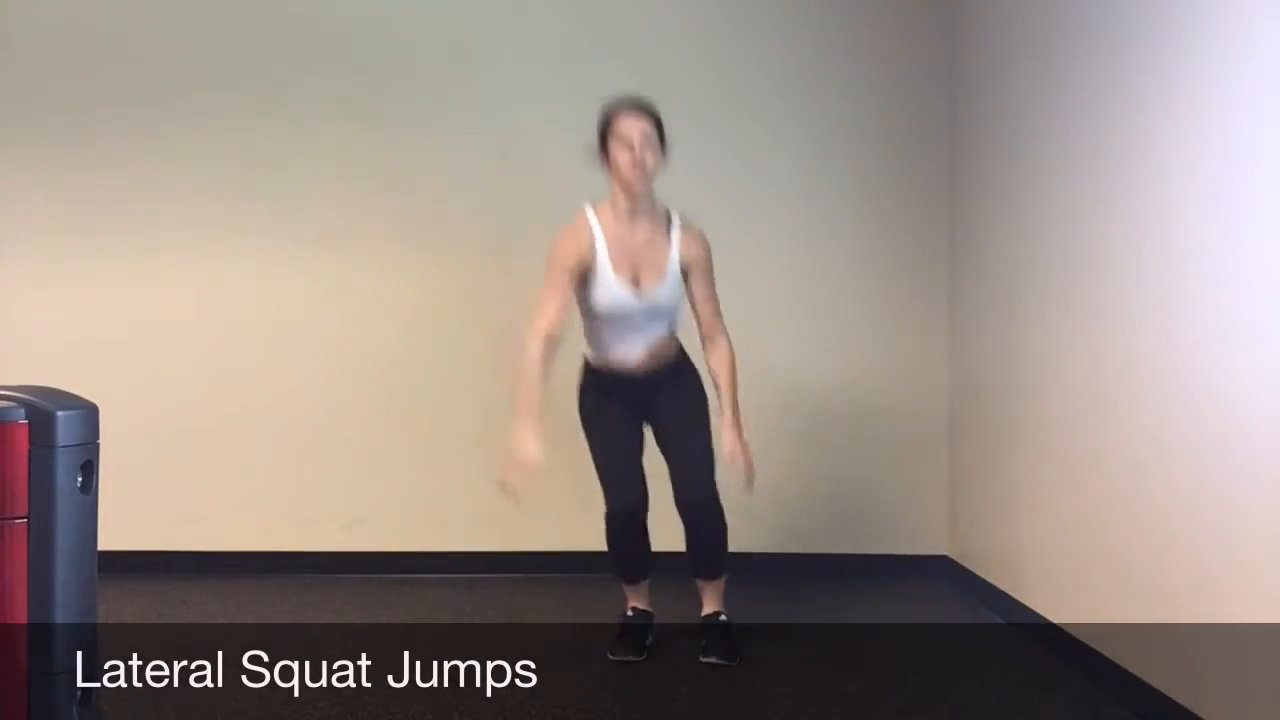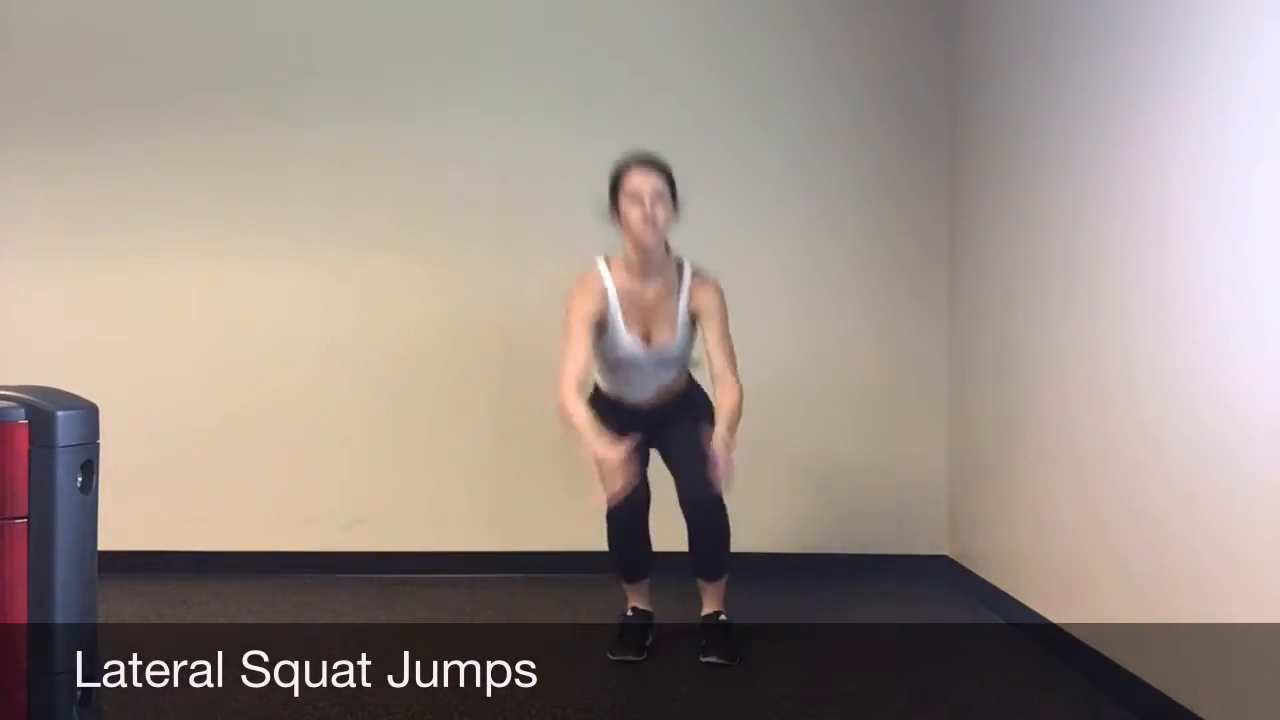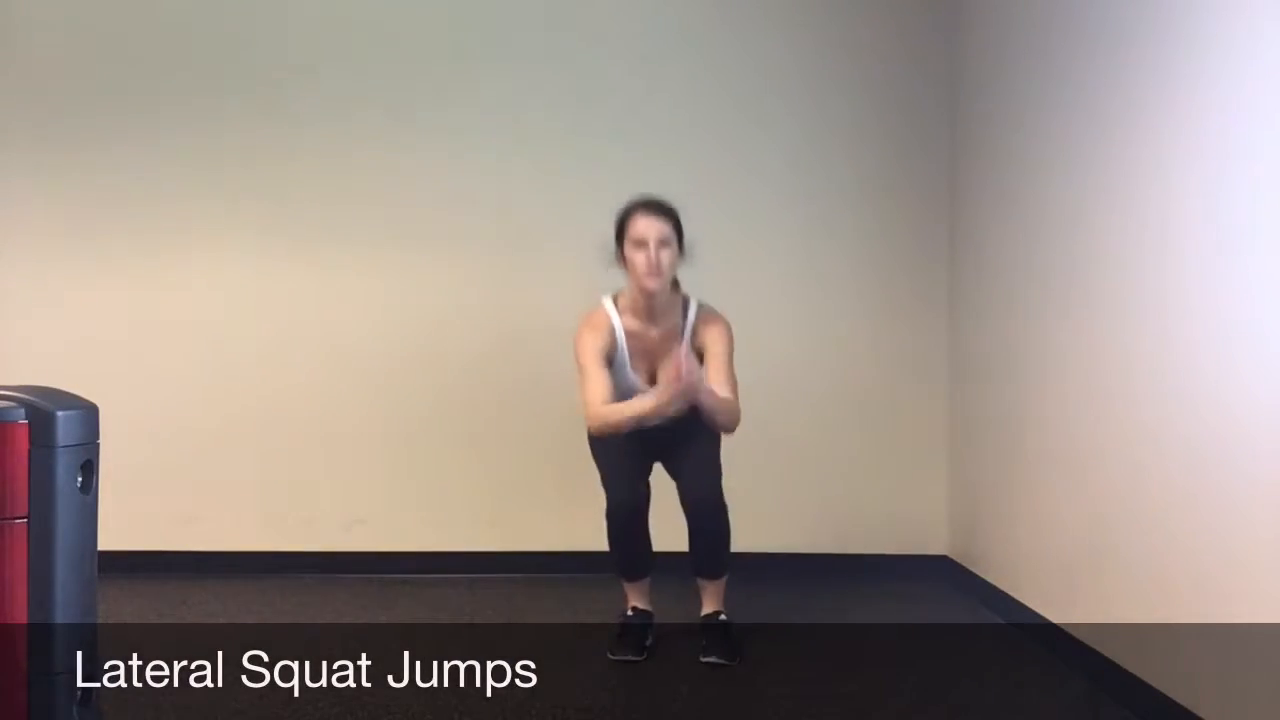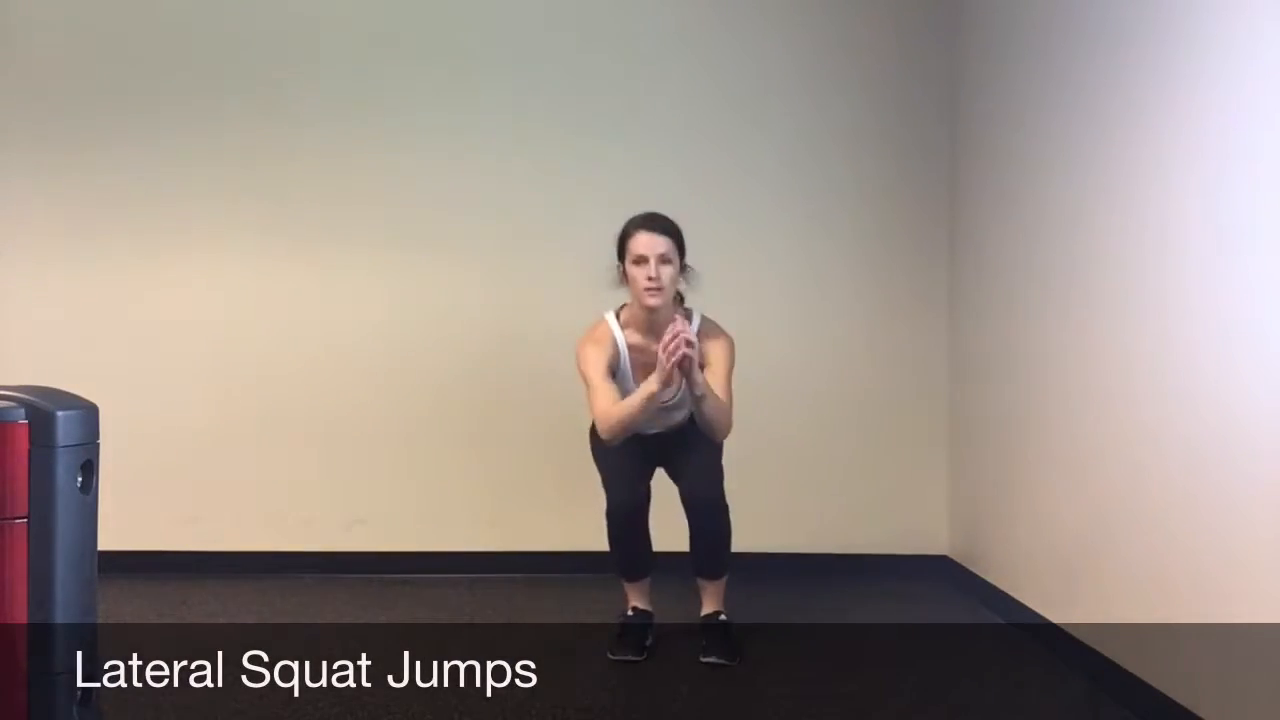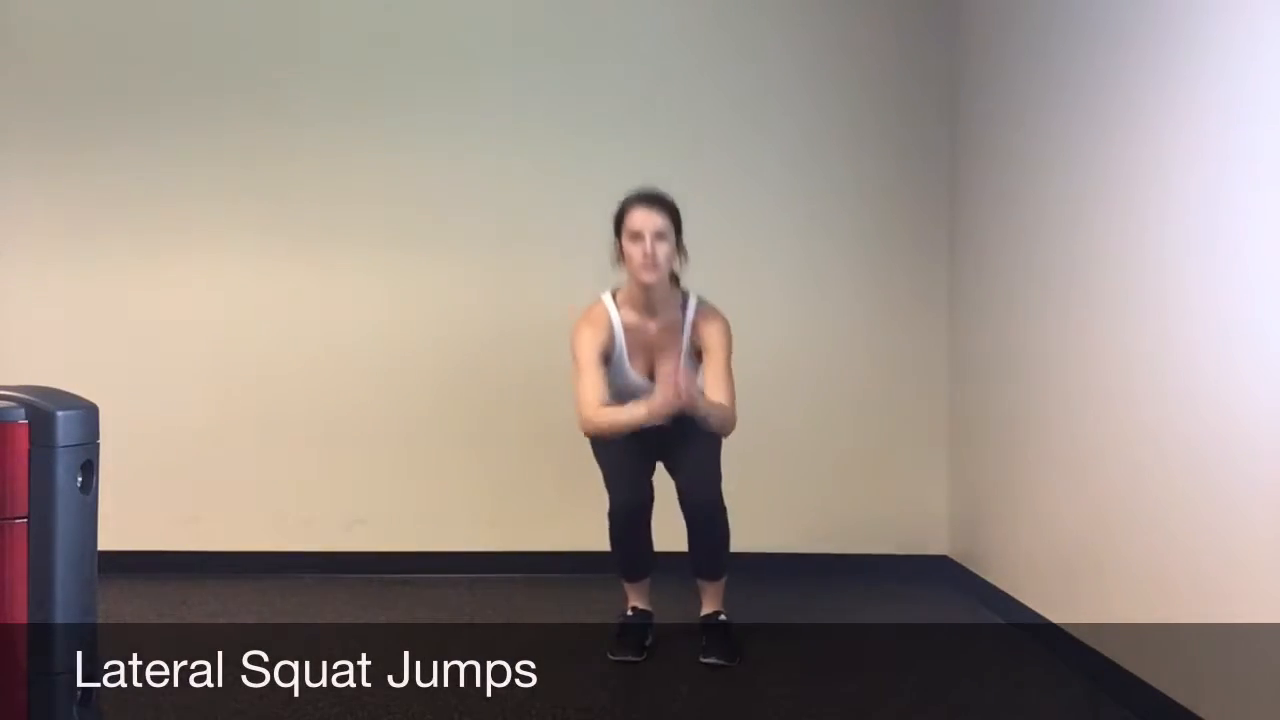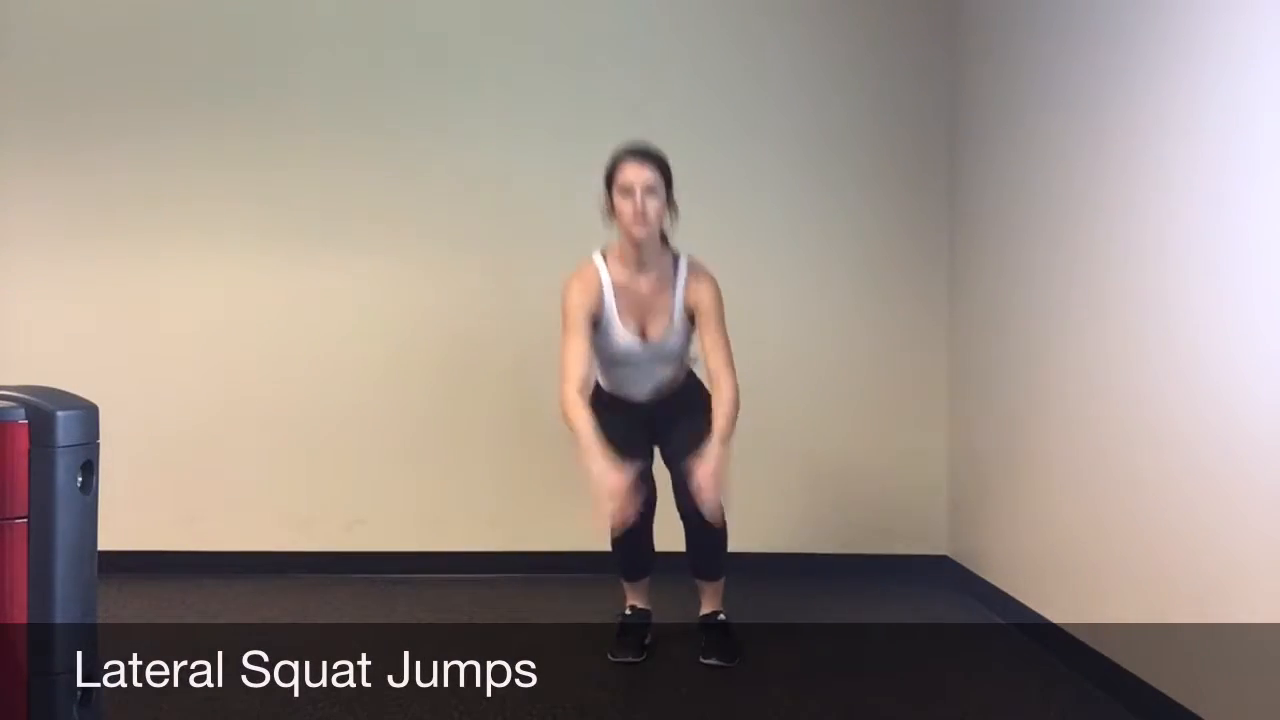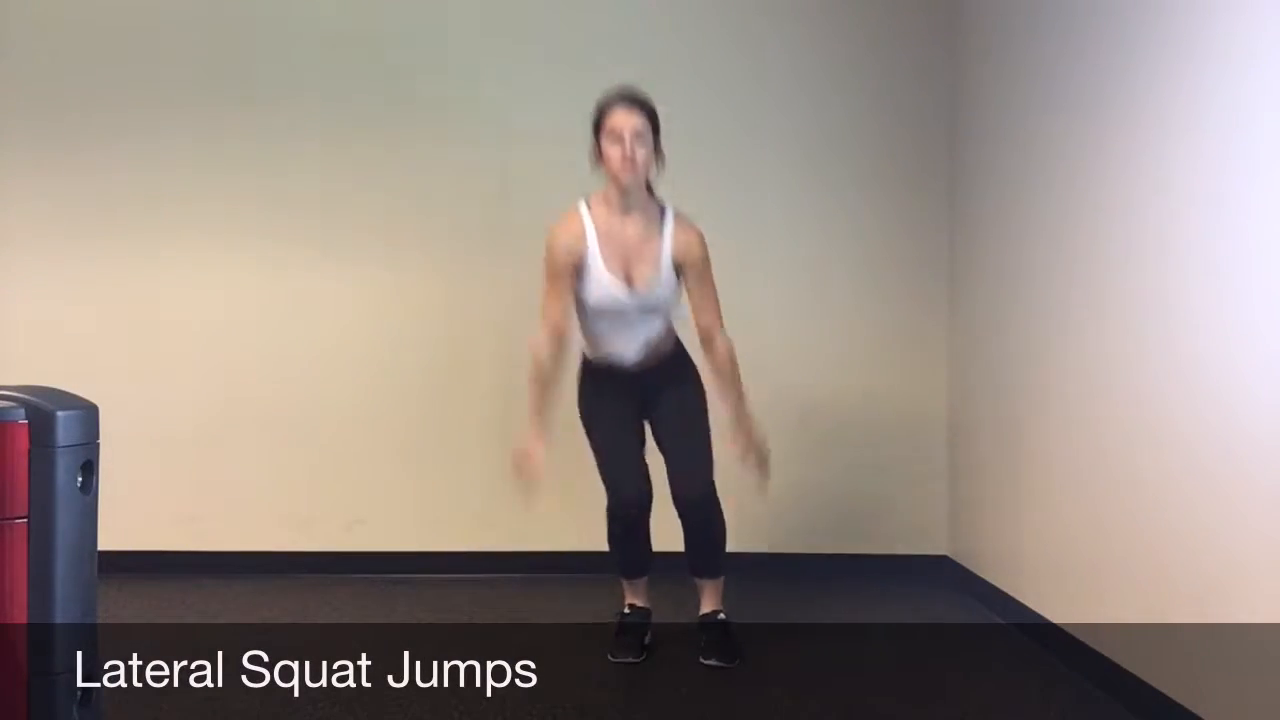
dt=0.1s
person 1, frame 1
left shoulder: (687, 240)
right shoulder: (581, 238)
left elbow: (716, 337)
right elbow: (542, 334)
left wrist: (732, 423)
right wrist: (527, 426)
left hip: (673, 380)
right hip: (606, 388)
left knee: (697, 493)
right knee: (625, 499)
left ankle: (714, 614)
right ankle: (636, 610)
person 1, frame 2
left shoulder: (701, 290)
right shoulder: (592, 290)
left elbow: (729, 383)
right elbow: (569, 388)
left wrist: (724, 439)
right wrist: (600, 448)
left hip: (683, 411)
right hip: (618, 416)
left knee: (704, 500)
right knee: (626, 498)
left ankle: (714, 614)
right ankle: (638, 610)
person 1, frame 3
left shoulder: (708, 325)
right shoulder: (599, 327)
left elbow: (728, 416)
right elbow: (598, 416)
left wrist: (696, 389)
right wrist: (656, 398)
left hip: (688, 429)
right hip: (624, 433)
left knee: (707, 504)
right knee: (626, 503)
left ankle: (714, 614)
right ankle: (637, 610)
person 1, frame 4
left shoulder: (711, 338)
right shoulder: (601, 340)
left elbow: (722, 423)
right elbow: (608, 423)
left wrist: (693, 379)
right wrist: (657, 381)
left hip: (687, 435)
right hip: (627, 439)
left knee: (708, 503)
right knee: (626, 505)
left ankle: (713, 615)
right ankle: (637, 611)
person 1, frame 5
left shoulder: (707, 321)
right shoulder: (596, 323)
left elbow: (725, 419)
right elbow: (591, 418)
left wrist: (694, 399)
right wrist: (649, 407)
left hip: (686, 429)
right hip: (623, 430)
left knee: (705, 503)
right knee: (628, 504)
left ankle: (713, 614)
right ankle: (637, 611)
person 1, frame 6
left shoulder: (697, 284)
right shoulder: (587, 287)
left elbow: (724, 381)
right elbow: (573, 390)
left wrist: (714, 455)
right wrist: (601, 467)
left hip: (681, 405)
right hip: (616, 409)
left knee: (701, 500)
right knee: (630, 500)
left ankle: (713, 614)
right ankle: (636, 608)
person 1, frame 7
left shoulder: (683, 237)
right shoulder: (571, 234)
left elbow: (713, 334)
right elbow: (550, 337)
left wrist: (742, 418)
right wrist: (536, 426)
left hip: (671, 378)
right hip: (604, 384)
left knee: (697, 493)
right knee: (628, 494)
left ankle: (712, 613)
right ankle: (634, 608)
